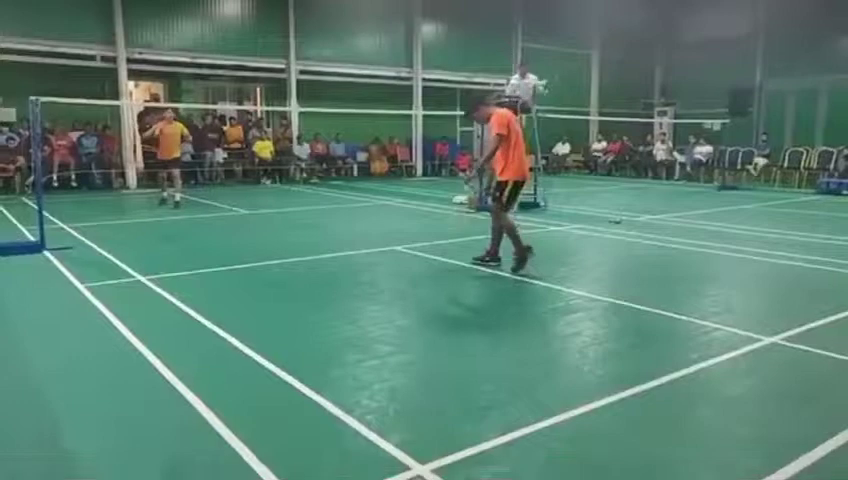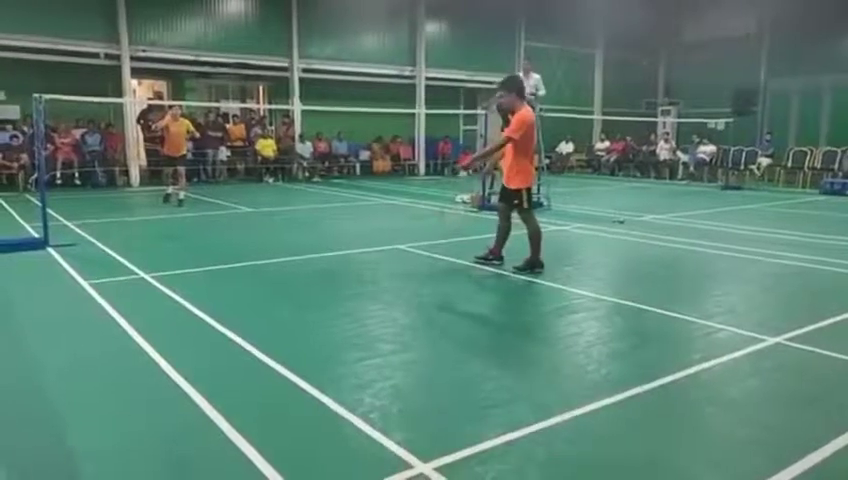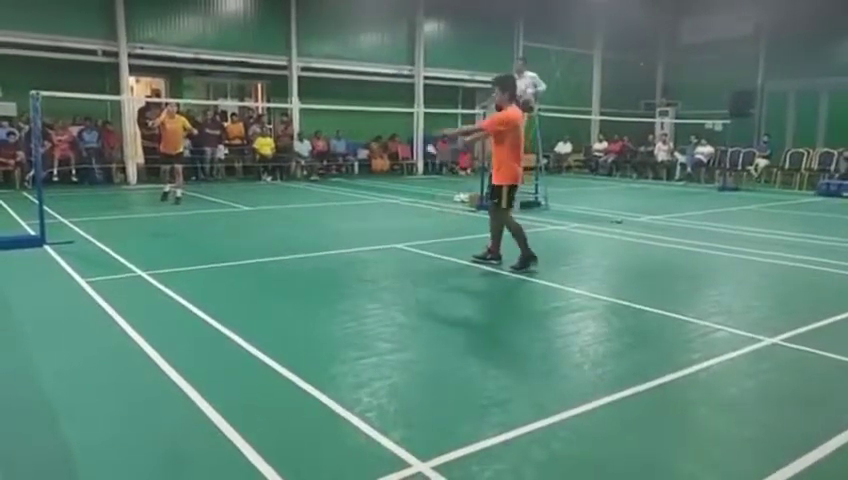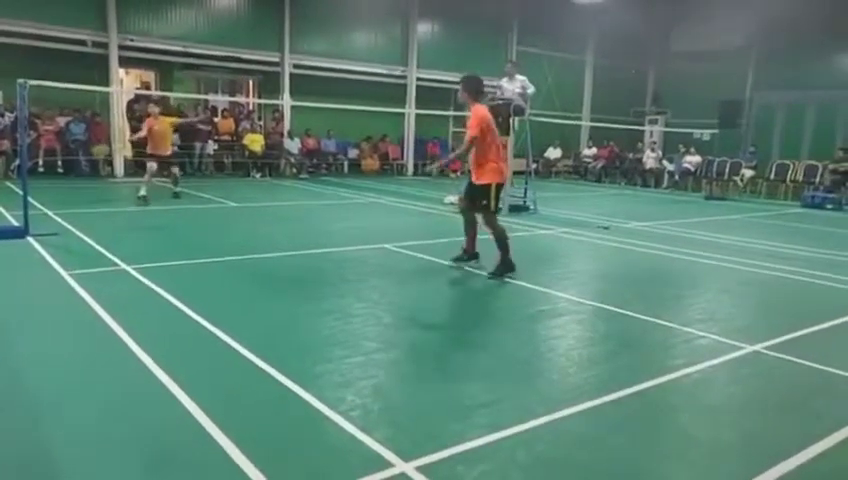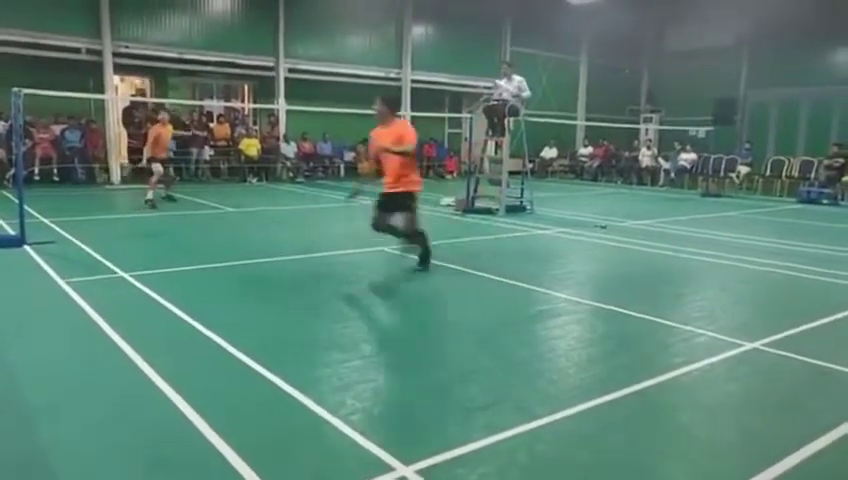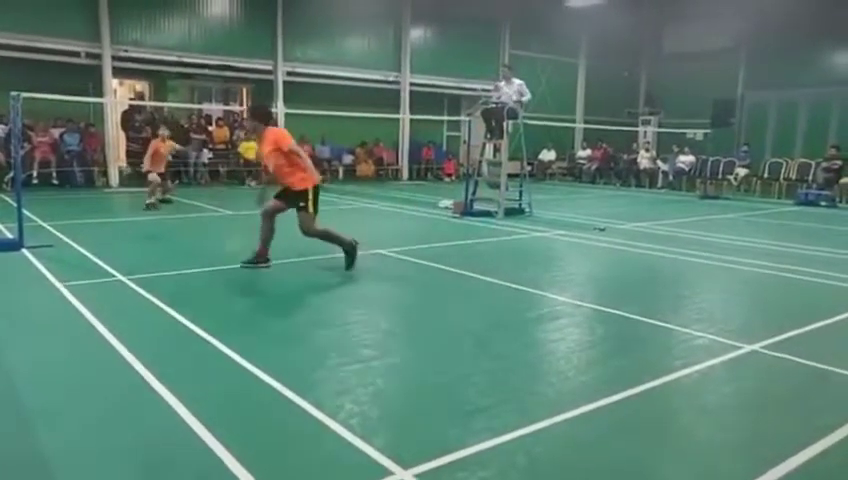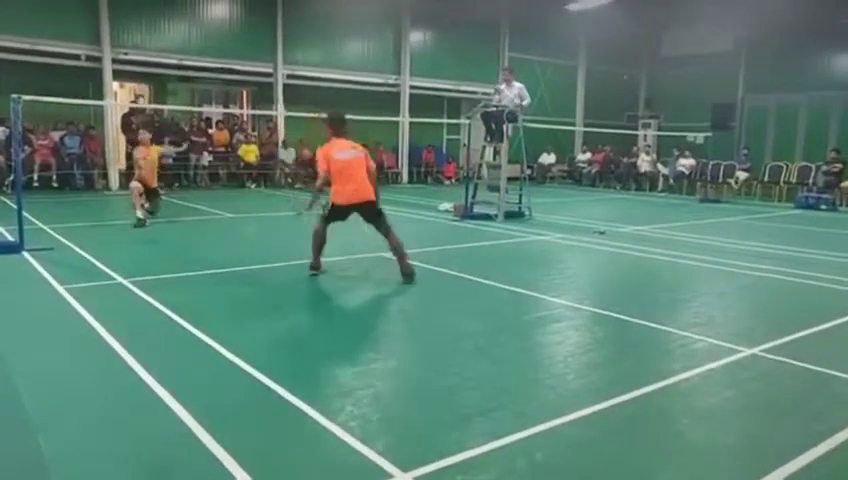
dt=0.7s
person 1, frame 1
left shoulder: (500, 115)
right shoulder: (501, 117)
left elbow: (494, 146)
left wrist: (477, 169)
right wrist: (488, 170)
left hip: (513, 173)
right hip: (507, 172)
left knee: (499, 211)
right knee: (496, 211)
left ankle: (521, 249)
right ankle: (493, 254)
person 1, frame 2
left shoulder: (524, 116)
right shoulder: (518, 115)
left elbow: (500, 144)
left wrist: (474, 159)
right wrist: (493, 163)
left hip: (520, 177)
right hip: (510, 176)
left knee: (527, 217)
right knee: (503, 212)
left ankle: (535, 261)
right ankle: (496, 253)
person 1, frame 3
left shoulder: (507, 116)
right shoulder: (512, 114)
left elbow: (476, 128)
right elbow: (486, 130)
left wrist: (452, 132)
right wrist: (466, 139)
left hip: (506, 175)
right hip: (502, 173)
left knee: (503, 215)
right knee: (495, 213)
left ankle: (527, 255)
right ankle: (493, 252)
person 1, frame 4
left shoulder: (478, 114)
right shoulder: (478, 112)
left elbow: (466, 147)
left wrist: (443, 163)
left hip: (491, 174)
right hip: (480, 173)
left knee: (489, 218)
right knee: (465, 207)
left ankle: (506, 262)
right ankle: (469, 251)
person 1, frame 5
left shoulder: (405, 127)
right shoulder: (376, 133)
left elbow: (411, 151)
right elbow: (373, 160)
left wrist: (390, 149)
left hip: (408, 185)
right hip: (390, 186)
left knee: (409, 227)
right knee: (378, 224)
left ankle: (424, 250)
right ankle: (413, 238)
person 1, frame 6
left shoulder: (277, 134)
right shoulder: (263, 141)
left elbow: (299, 152)
right elbow: (272, 169)
left wrist: (313, 172)
left hip: (305, 184)
right hip: (291, 186)
left knee: (307, 229)
right knee: (267, 211)
left ankle: (347, 245)
right ankle: (261, 256)
person 1, frame 7
left shoulder: (324, 150)
right shoulder: (359, 149)
left elbow: (322, 179)
right elbow: (373, 175)
left wrist: (313, 200)
right wrist: (376, 200)
left hip: (341, 199)
right hip: (366, 196)
left knee: (322, 224)
right knee: (388, 232)
left ankle: (315, 263)
right ankle: (405, 268)
